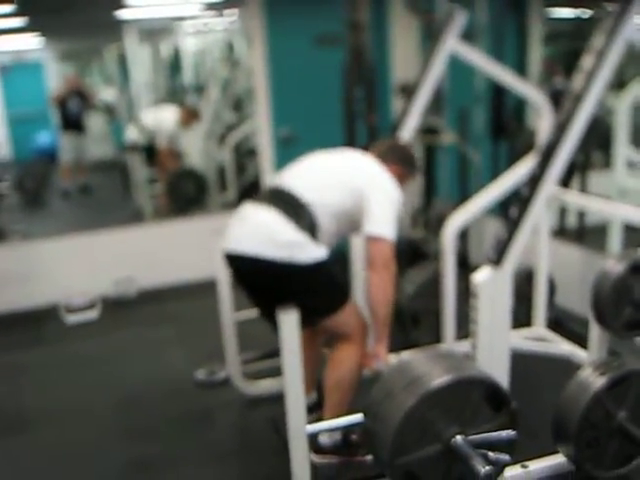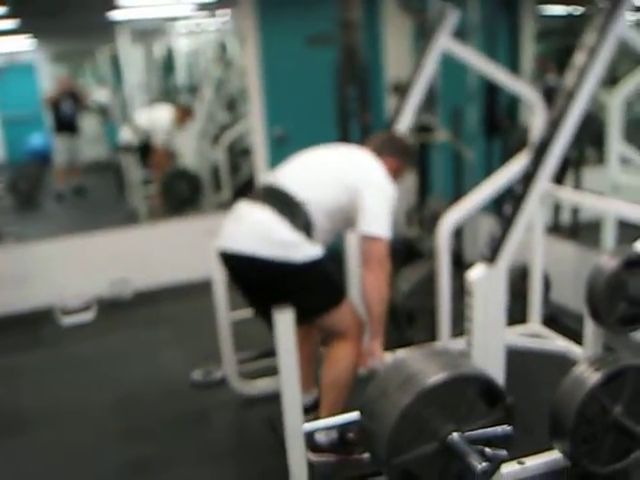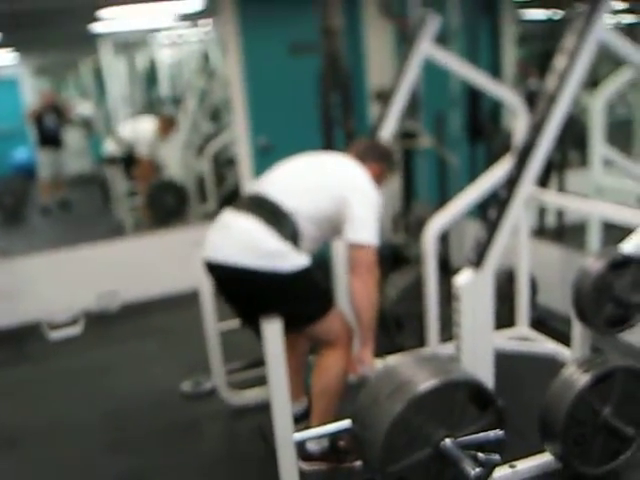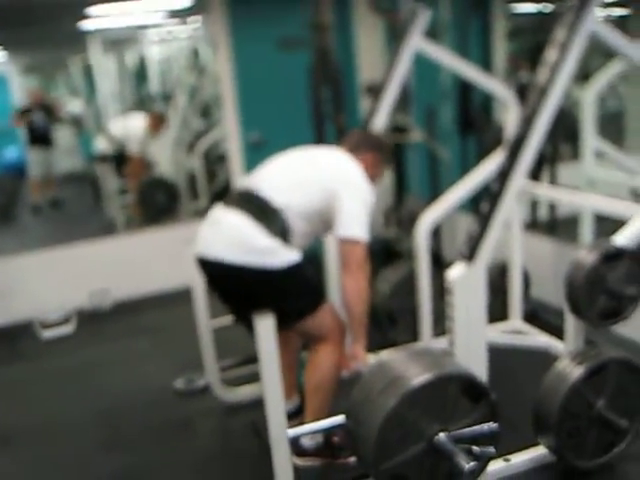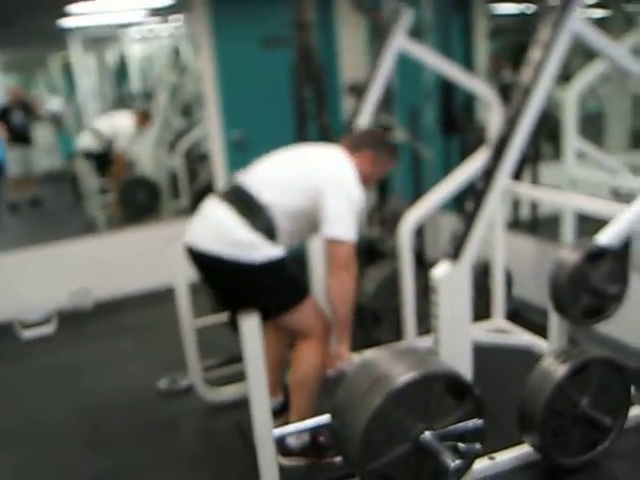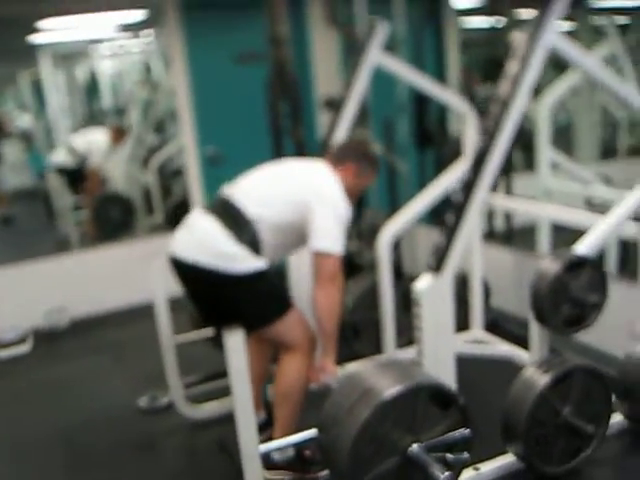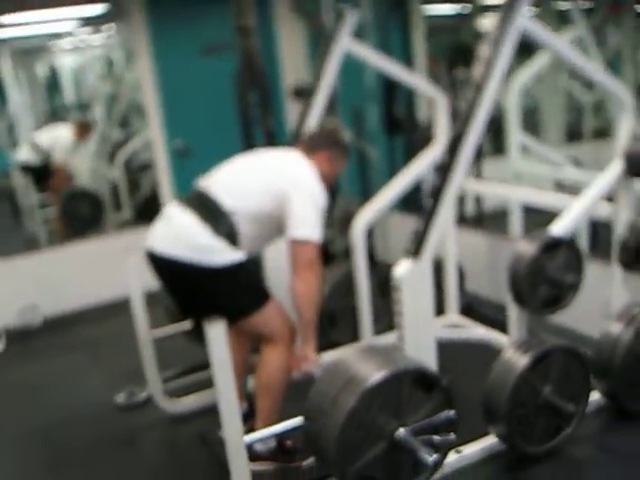
dt=0.2s
person 1, frame 1
left shoulder: (336, 160)
right shoulder: (383, 184)
right elbow: (380, 267)
right wrist: (381, 344)
left hip: (238, 242)
right hip: (283, 250)
left knee: (311, 320)
right knee: (351, 333)
left ankle: (305, 407)
right ankle: (329, 439)
person 1, frame 2
left shoulder: (330, 155)
right shoulder: (377, 180)
right elbow: (375, 264)
right wrist: (376, 341)
left hip: (233, 241)
right hip: (278, 249)
left knee: (306, 317)
right knee: (347, 331)
left ankle: (305, 406)
right ankle: (325, 437)
person 1, frame 3
left shoulder: (311, 162)
right shoulder: (362, 187)
right elbow: (363, 272)
right wrist: (366, 348)
left hip: (219, 250)
right hip: (265, 259)
left knee: (294, 325)
right knee: (337, 339)
left ankle: (295, 414)
right ankle: (316, 446)
person 1, frame 4
left shoulder: (306, 156)
right shoulder: (354, 181)
right elbow: (354, 268)
right wrist: (359, 344)
left hip: (211, 246)
right hip: (255, 255)
left knee: (286, 320)
right knee: (329, 334)
left ankle: (289, 410)
right ankle: (310, 441)
person 1, frame 5
left shoulder: (311, 155)
right shoulder: (345, 181)
right elbow: (341, 267)
right wrist: (344, 345)
left hip: (203, 234)
right hip: (240, 248)
left knee: (276, 316)
right knee: (314, 331)
left ankle: (273, 408)
right ankle: (297, 441)
person 1, frame 6
left shoulder: (299, 171)
right shoulder: (331, 196)
right elbow: (327, 280)
right wrist: (328, 357)
left hip: (186, 247)
right hip: (222, 260)
left knee: (261, 330)
right knee: (298, 343)
left ankle: (256, 424)
person 1, frame 7
left shoulder: (271, 161)
right shoulder: (307, 184)
right elbow: (305, 268)
right wrist: (308, 345)
left hip: (163, 241)
right hip: (200, 252)
left knee: (240, 322)
right knee: (278, 334)
right ankle: (263, 444)
